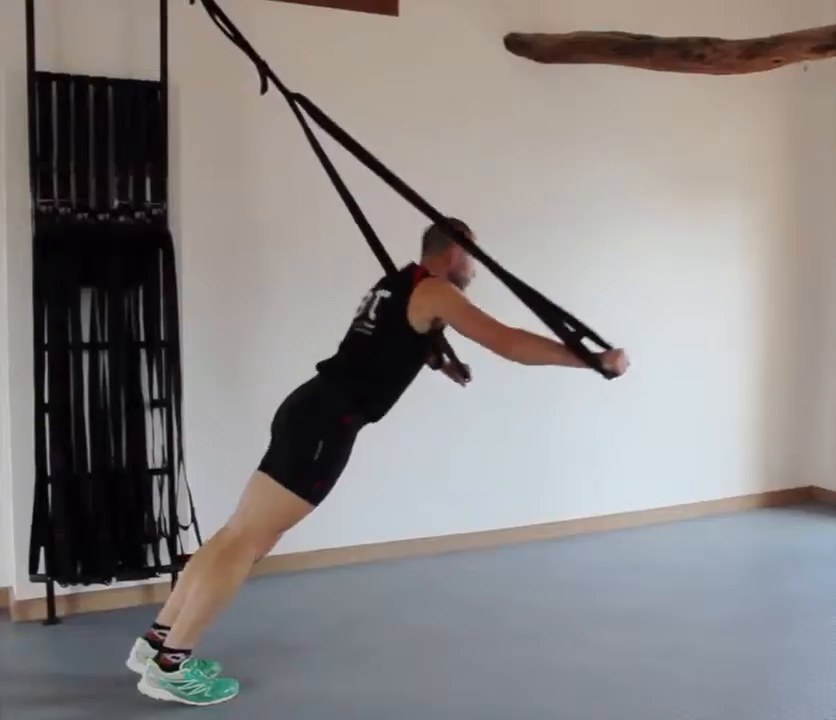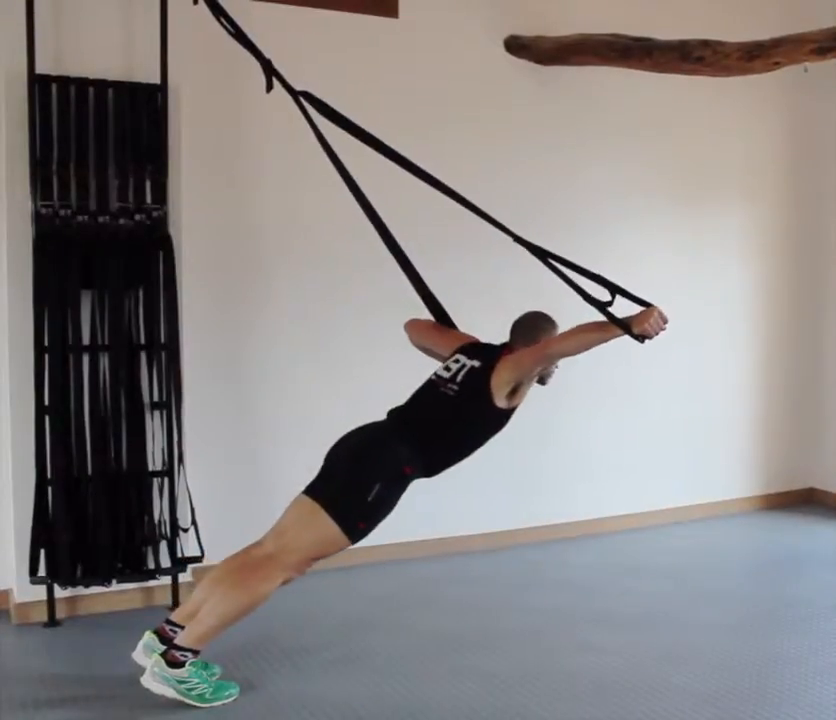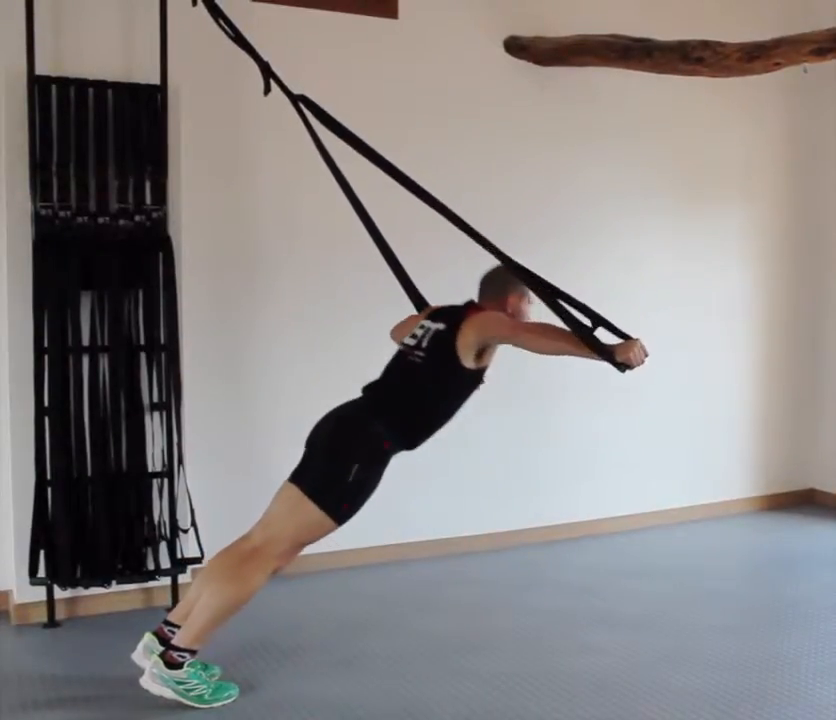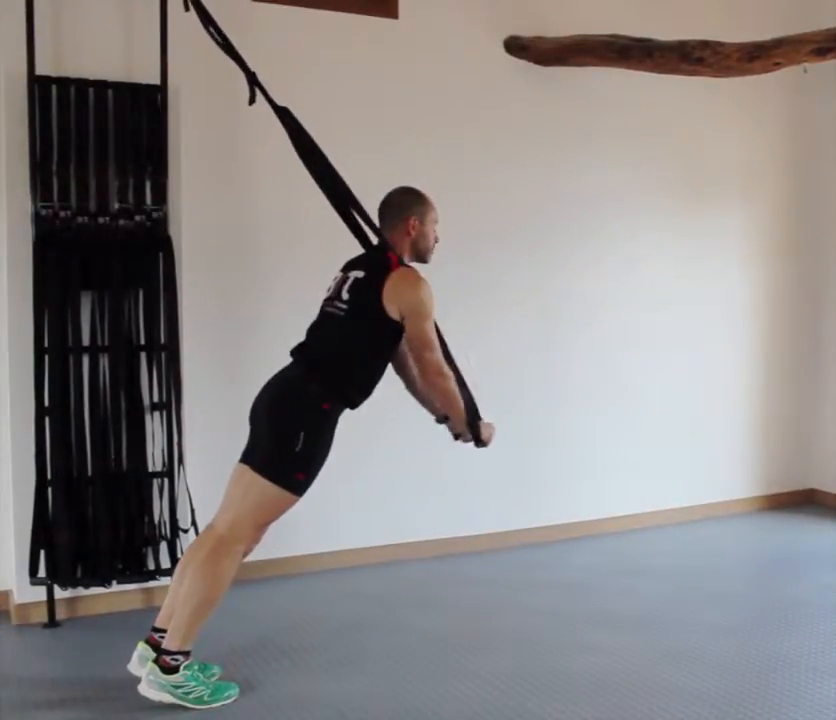
dt=1s
person 1, frame 1
left shoulder: (395, 286)
right shoulder: (435, 293)
right elbow: (506, 341)
left wrist: (437, 360)
right wrist: (595, 357)
left hip: (311, 408)
right hip: (327, 422)
left knee: (245, 534)
right knee: (248, 538)
left ankle: (158, 640)
right ankle: (169, 665)
person 1, frame 2
left shoulder: (471, 349)
right shoulder: (513, 369)
left elbow: (414, 326)
right elbow: (558, 345)
right wrist: (629, 326)
left hip: (365, 447)
right hip: (383, 465)
left knee: (274, 549)
right knee: (282, 558)
left ankle: (166, 635)
right ankle: (177, 661)
person 1, frame 3
left shoulder: (443, 316)
right shoulder: (484, 324)
left elbow: (398, 331)
right elbow: (533, 336)
right wrist: (614, 352)
left hip: (347, 429)
right hip: (361, 446)
left knee: (265, 543)
right knee: (269, 548)
left ankle: (164, 639)
right ankle: (174, 663)
person 1, frame 4
left shoulder: (361, 270)
right shoulder: (408, 284)
left elbow: (403, 359)
right elbow: (433, 370)
left wrist: (441, 415)
right wrist: (467, 424)
left hip: (288, 398)
right hip: (305, 413)
left knee: (229, 531)
right knee: (234, 536)
left ankle: (157, 645)
right ankle: (169, 667)
